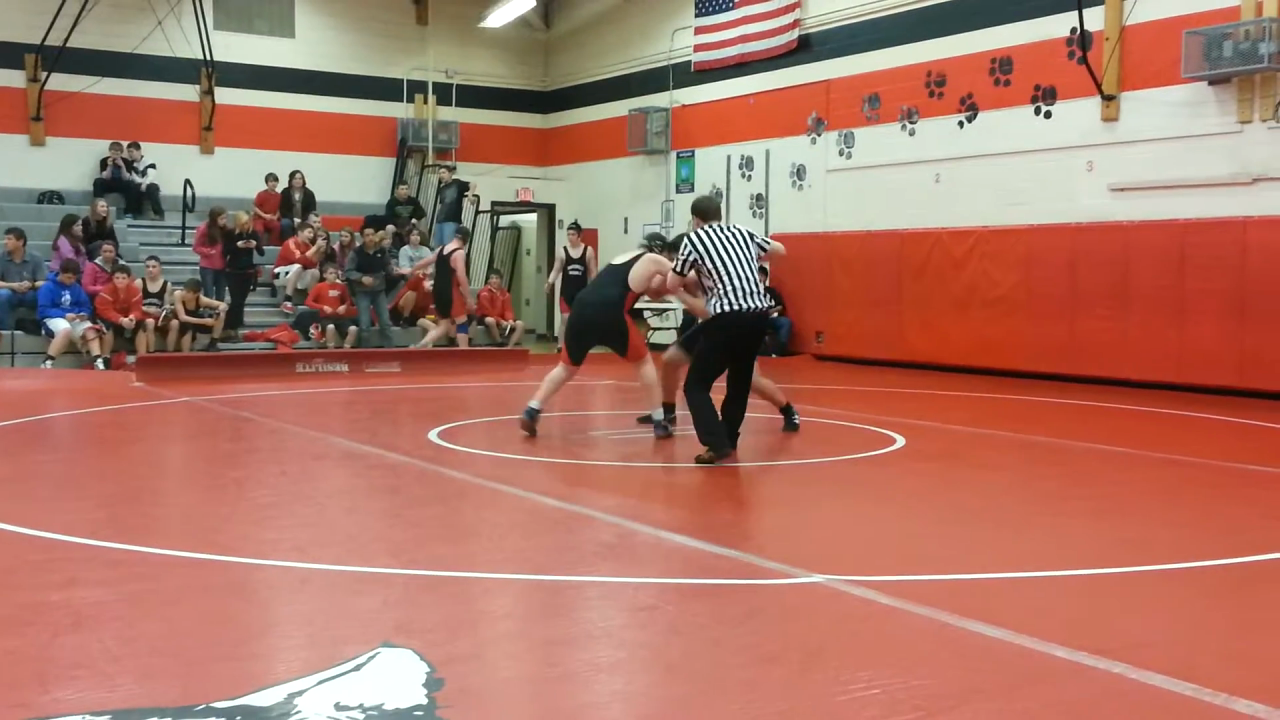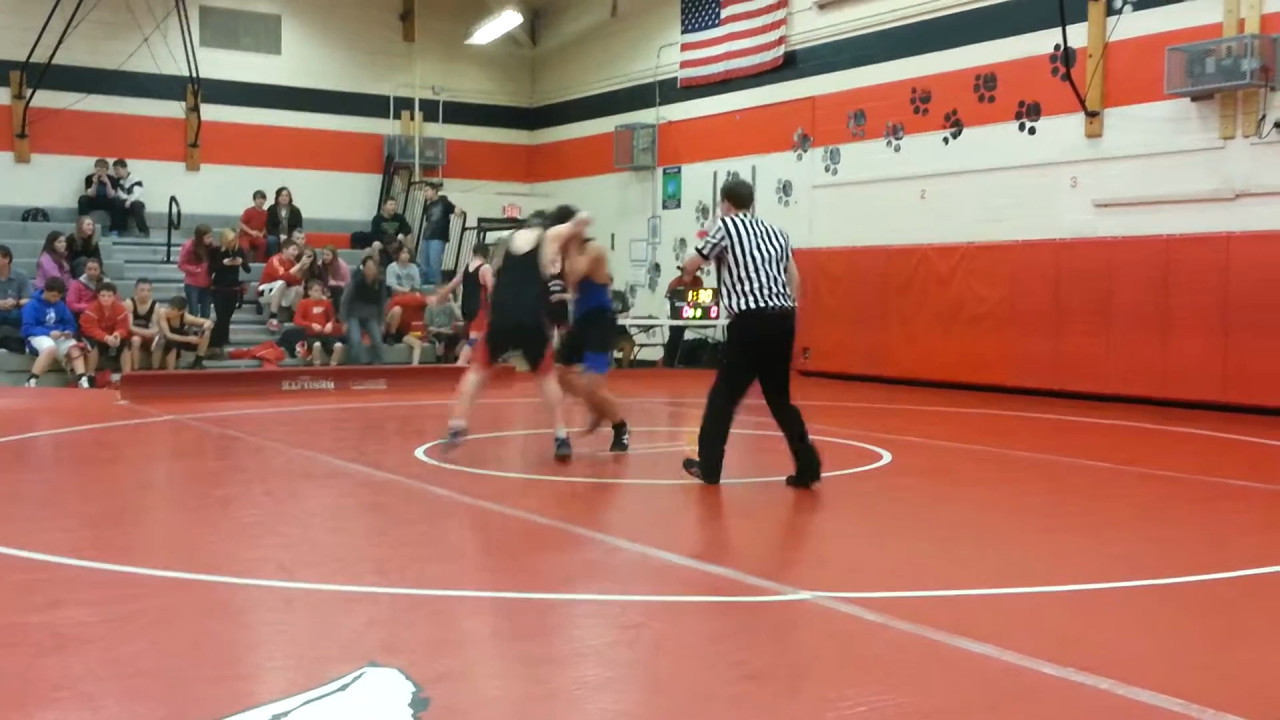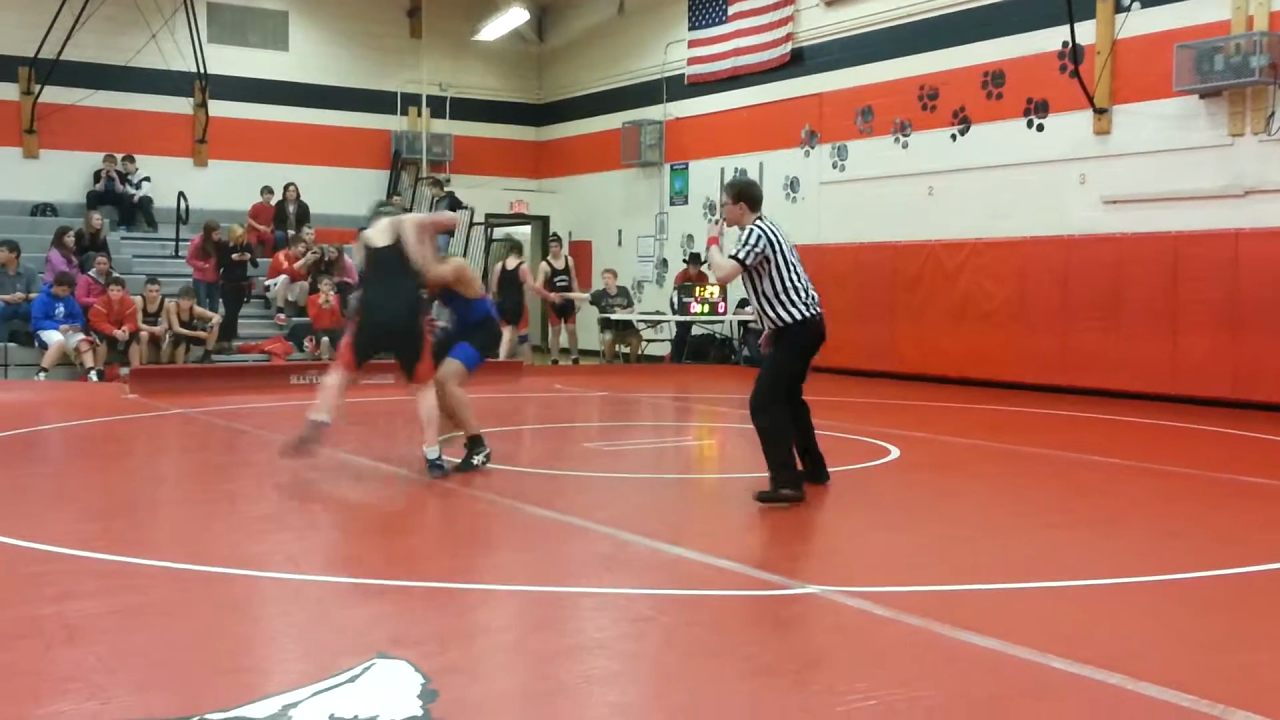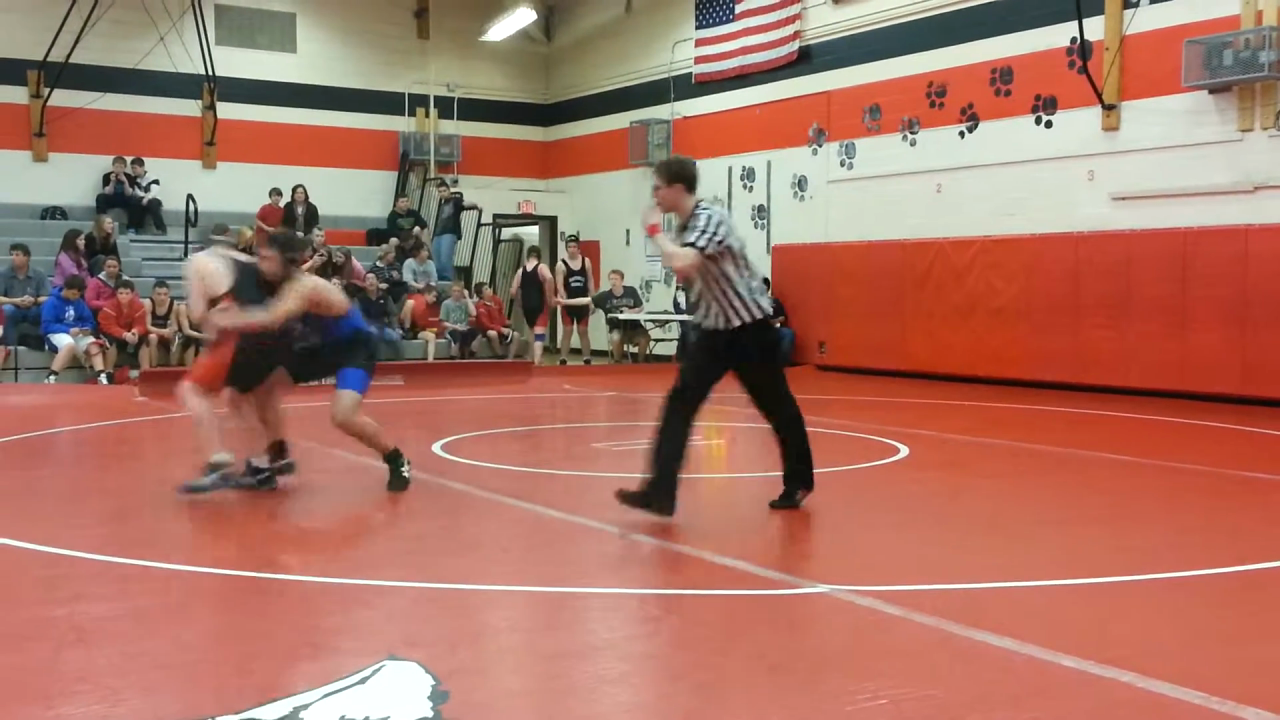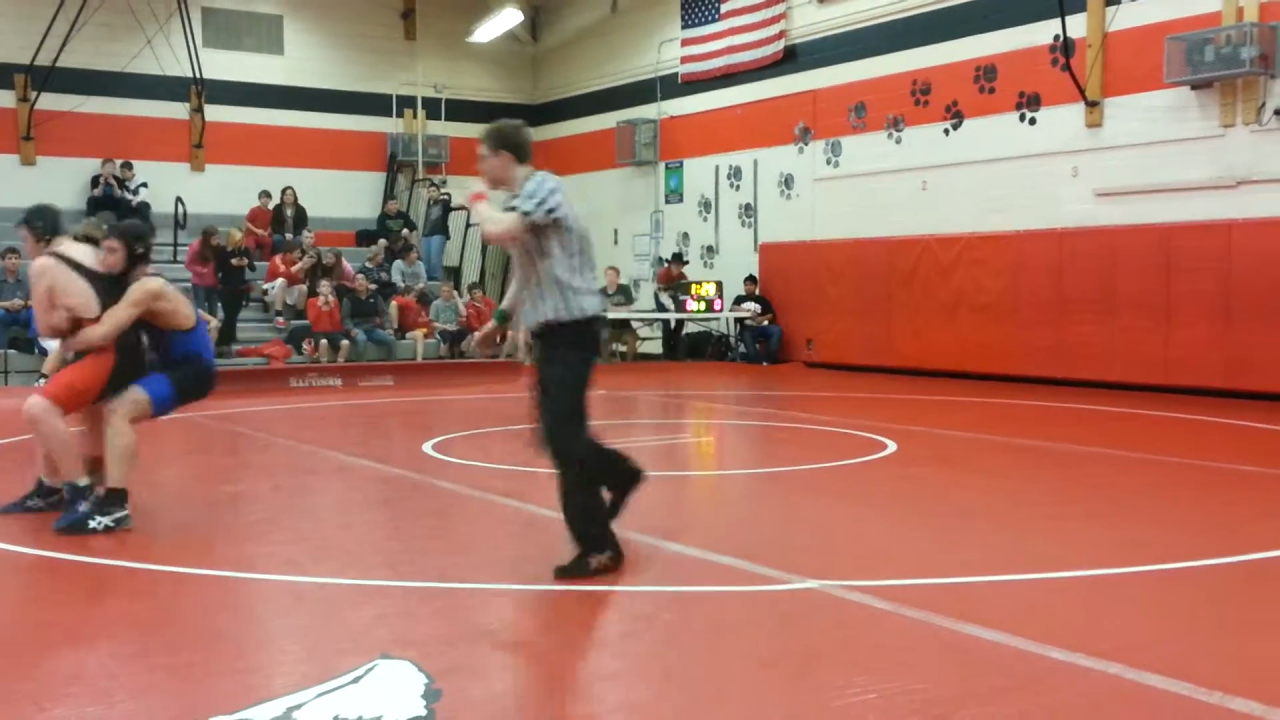
dt=0.5s
person 1, frame 1
left shoulder: (693, 239)
right shoulder: (742, 232)
left elbow: (671, 286)
right elbow: (779, 250)
left wrist: (690, 272)
left hip: (728, 318)
right hip: (759, 315)
left knee: (696, 385)
right knee: (740, 378)
left ankle: (717, 444)
right ankle: (727, 438)
person 1, frame 2
left shoulder: (725, 225)
right shoulder: (775, 231)
left elbow: (690, 266)
right elbow: (795, 281)
left wrist: (706, 241)
left hip: (751, 318)
right hip: (783, 317)
left knee: (724, 394)
right knee: (779, 395)
left ankle: (708, 465)
right ankle: (807, 466)
person 1, frame 3
left shoulder: (755, 232)
right shoulder: (768, 230)
left elbow: (722, 275)
left wrist: (713, 242)
right wrist: (773, 328)
left hip: (794, 328)
right hip: (807, 324)
left knee: (765, 404)
right knee: (788, 398)
left ankle: (786, 481)
right ankle: (814, 467)
person 1, frame 4
left shoulder: (710, 218)
right shoulder: (684, 224)
left elbow: (683, 265)
left wrist: (654, 230)
left hip: (751, 328)
right hip: (714, 329)
left knee: (775, 405)
right knee: (680, 402)
left ankle: (799, 481)
right ankle: (660, 492)
person 1, frame 5
left shoulder: (542, 187)
right shoulder: (520, 198)
left elbow: (497, 232)
left wrist: (479, 200)
right wrist: (500, 318)
left hip: (572, 330)
right hip: (549, 331)
left knee: (561, 433)
right knee: (560, 433)
left ankle: (598, 545)
right ankle: (621, 476)
person 2, frame 1
left shoulder: (623, 257)
right shoulder: (654, 261)
left hip: (581, 310)
right hip: (609, 314)
left knee: (567, 367)
right knee: (643, 361)
left ankle: (532, 411)
right ankle: (660, 420)
person 2, frame 2
left shoulder: (514, 237)
right shoulder: (554, 235)
right elbow: (583, 219)
left hip: (502, 315)
right hip: (531, 317)
left knee: (478, 370)
right knee: (546, 376)
left ankle: (458, 427)
right ankle: (561, 439)
person 2, frame 3
left shoulder: (362, 240)
right shoulder: (408, 224)
left elbow: (370, 274)
right elbow: (448, 219)
left hip: (372, 313)
right hip: (406, 316)
left knee: (340, 370)
right knee: (424, 385)
left ankle: (315, 426)
right ankle: (433, 458)
person 2, frame 4
left shoulder: (198, 262)
right shoulder: (250, 263)
left elbow: (198, 315)
left hip: (244, 334)
right hip: (274, 337)
left knee: (191, 390)
right knee: (247, 394)
left ankle: (220, 465)
right ankle: (278, 457)
person 2, frame 5
left shoulder: (43, 266)
right shoulder: (92, 253)
left elbow: (47, 328)
left wrist: (64, 322)
left hip: (108, 354)
right hip: (124, 349)
left knee: (38, 410)
left ankle: (83, 490)
right ankle: (51, 488)
person 3, frame 1
right shoulder: (692, 278)
left elbow: (704, 313)
left knee: (751, 380)
right knee: (668, 362)
left ankle: (788, 411)
right ankle: (667, 411)
person 3, frame 2
left shoulder: (593, 249)
right shoulder: (571, 250)
left elbow: (572, 277)
left wrist: (572, 244)
left hip: (599, 321)
right hip: (580, 319)
left knee: (590, 388)
right knee: (559, 374)
left ankle: (620, 429)
right ankle: (600, 410)
person 3, frame 3
left shoulder: (456, 267)
left elbow: (432, 274)
left hip: (482, 331)
right hip: (462, 329)
left knee: (445, 379)
left ankle: (477, 448)
person 3, frame 4
left shoulder: (303, 286)
right shoulder: (281, 285)
left elbow: (270, 321)
left wrist: (223, 323)
left hip: (356, 347)
right hip: (325, 345)
left knee: (343, 417)
left ankle: (396, 460)
person 3, frame 5
left shoulder: (147, 289)
right shoulder: (134, 284)
left elbow: (102, 334)
left wrist: (69, 344)
left hip: (193, 372)
right hip: (171, 365)
left knee: (118, 412)
left ankle: (115, 505)
